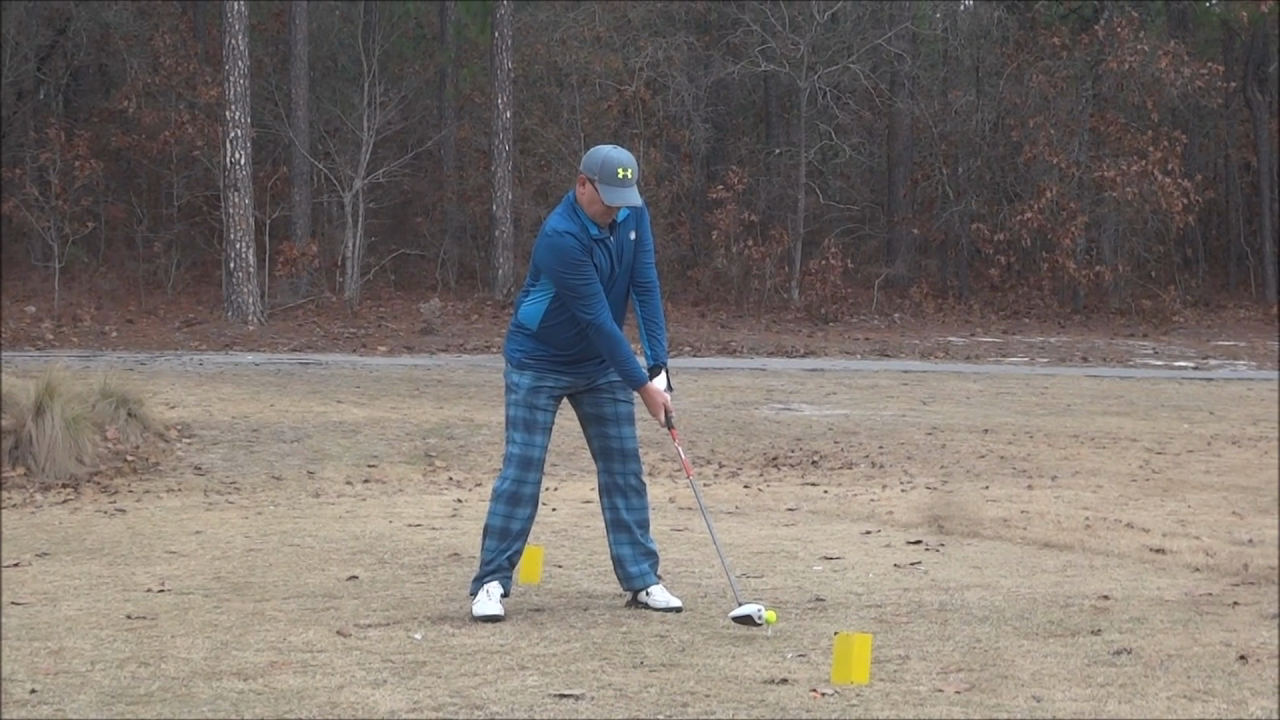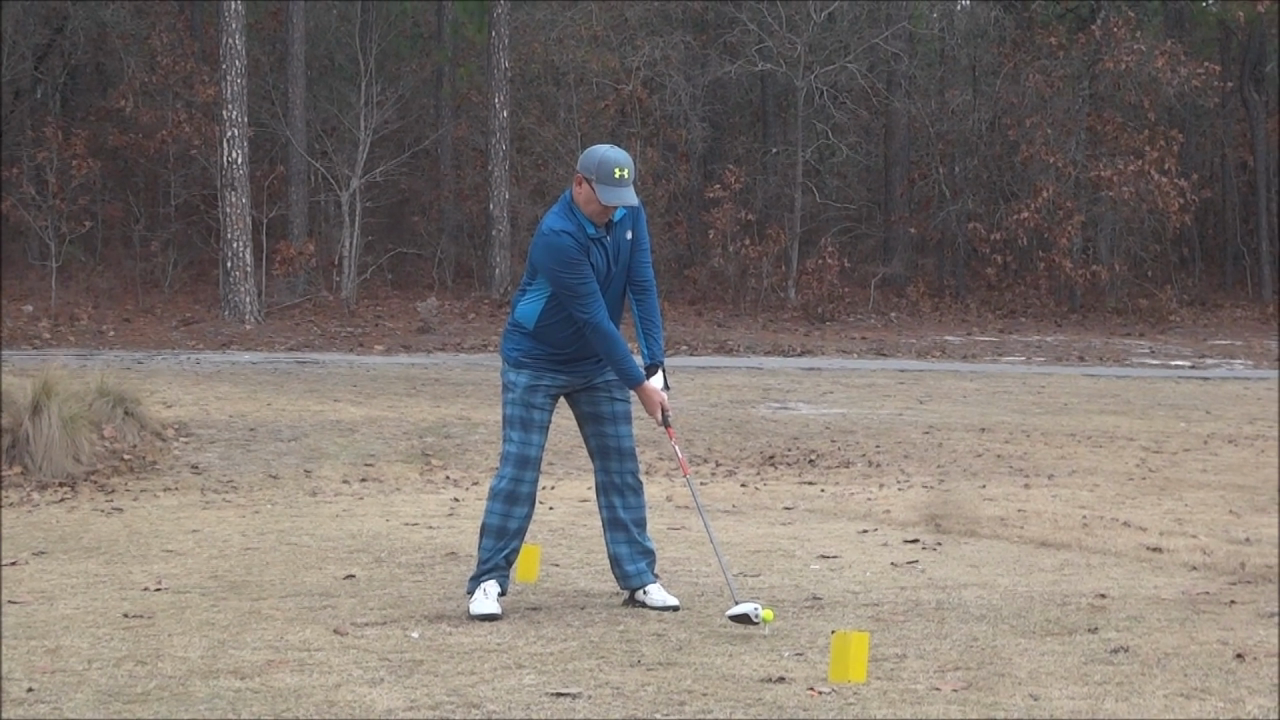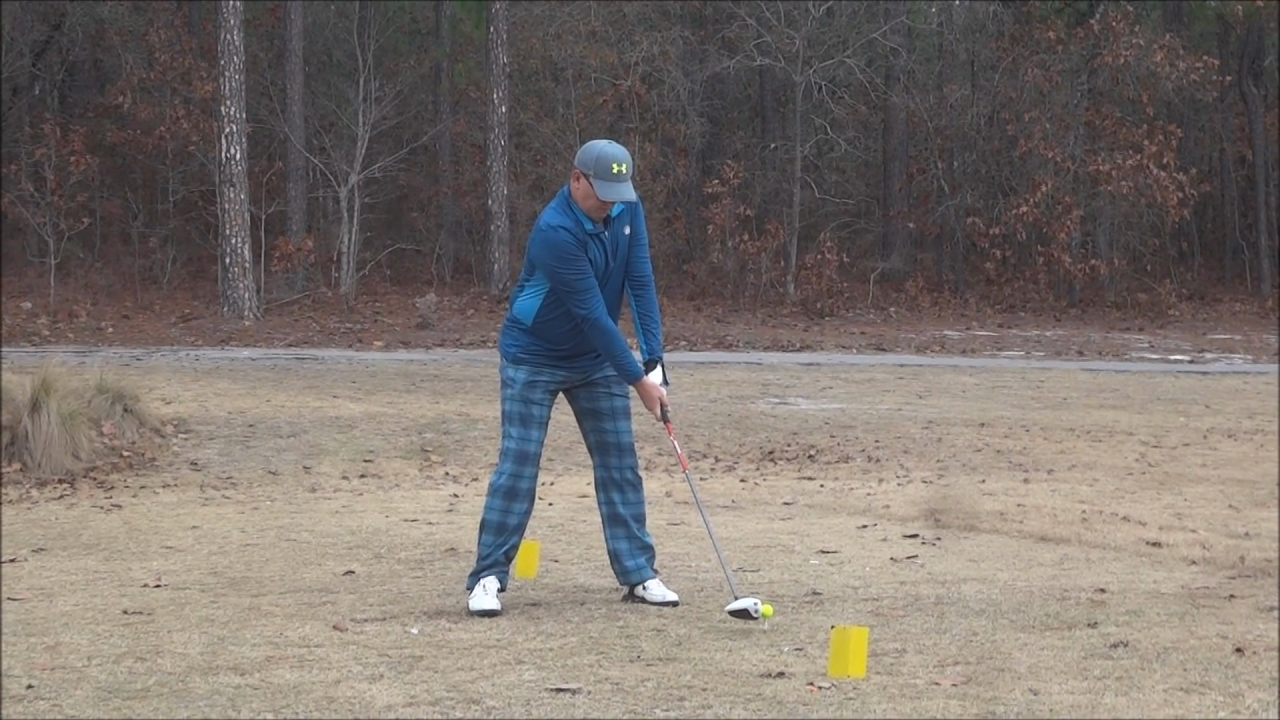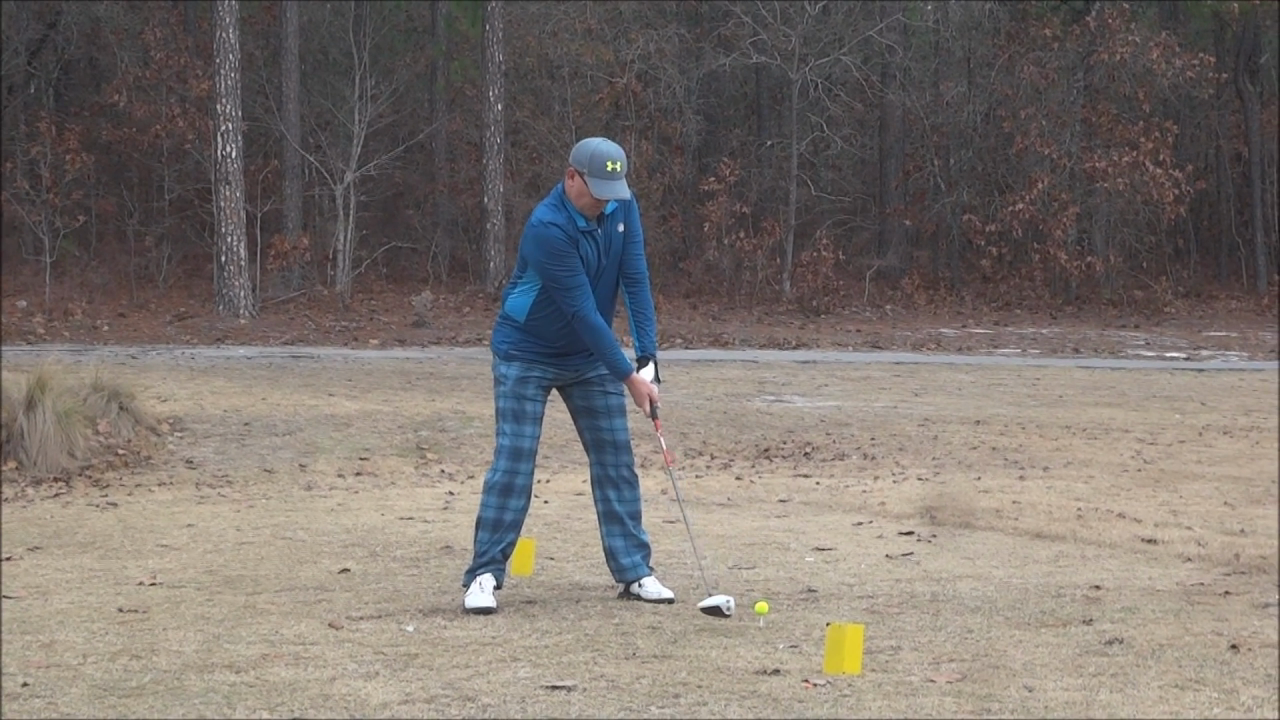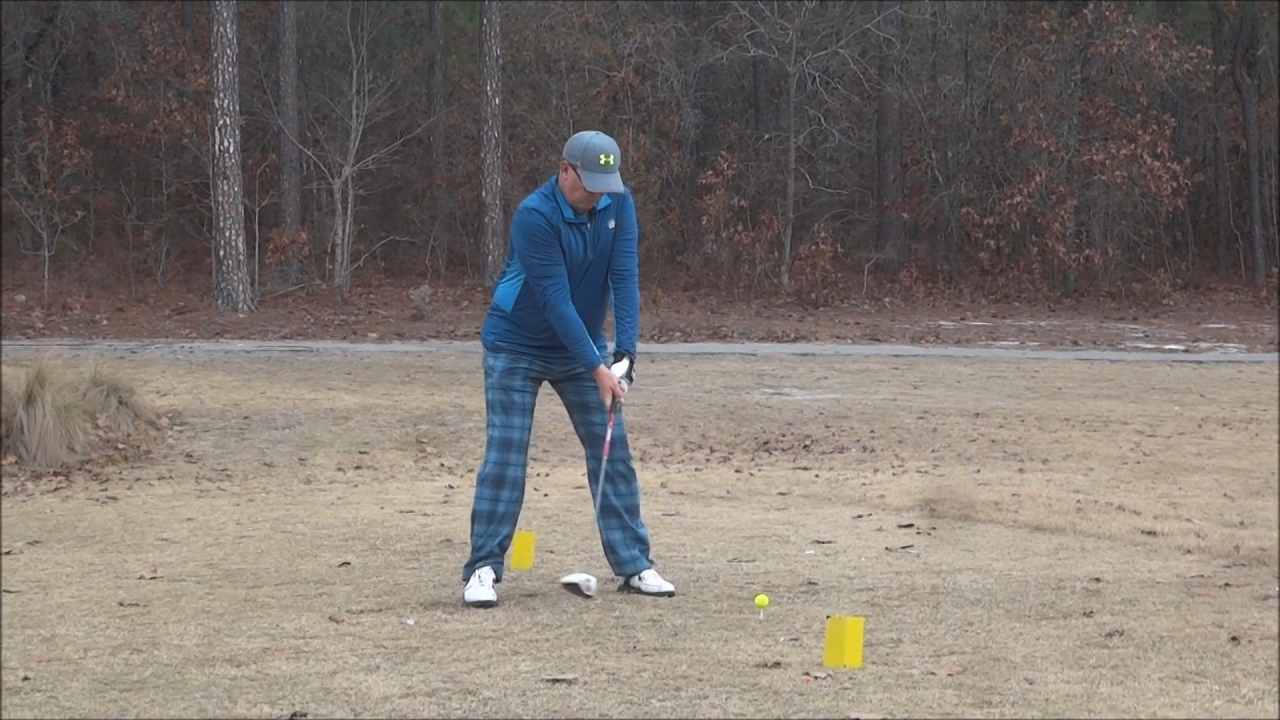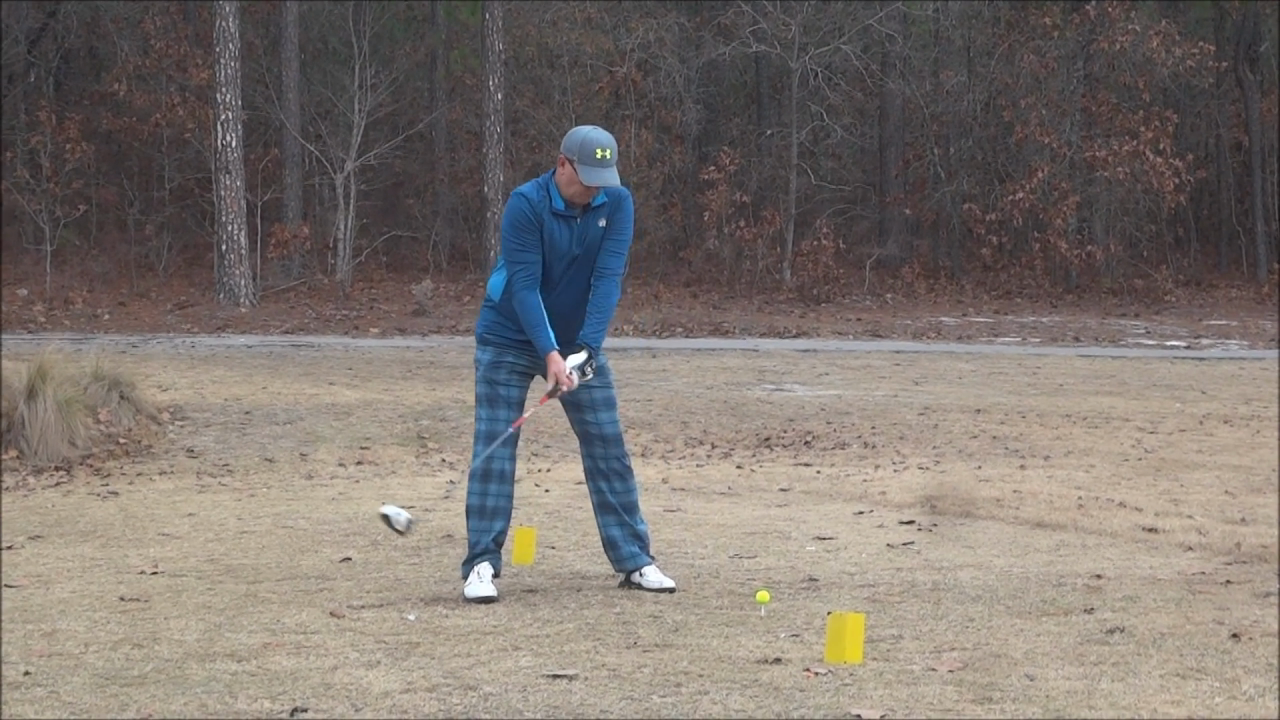
dt=0.5s
person 1, frame 1
left shoulder: (633, 213)
right shoulder: (560, 236)
left elbow: (646, 288)
right elbow: (597, 318)
left wrist: (659, 366)
right wrist: (642, 385)
left hip: (601, 362)
right hip: (538, 363)
left knee: (624, 470)
right knee: (521, 471)
left ankle: (642, 579)
right ankle: (491, 583)
person 1, frame 2
left shoulder: (629, 213)
right shoulder: (557, 235)
left elbow: (642, 288)
right elbow: (594, 318)
left wrist: (655, 364)
right wrist: (639, 384)
left hip: (598, 361)
right hip: (535, 362)
left knee: (621, 468)
right knee: (519, 469)
left ankle: (638, 578)
right ankle: (488, 582)
person 1, frame 3
left shoulder: (627, 209)
right shoulder: (555, 231)
left elbow: (641, 283)
right elbow: (592, 314)
left wrist: (654, 359)
right wrist: (638, 380)
left hip: (596, 357)
right hip: (533, 357)
left knee: (620, 463)
right knee: (518, 464)
left ankle: (638, 574)
right ankle: (487, 577)
person 1, frame 4
left shoulder: (622, 206)
right shoulder: (547, 227)
left elbow: (635, 281)
right elbow: (581, 311)
left wrist: (647, 355)
right wrist: (628, 376)
left hip: (590, 354)
right hip: (526, 354)
left knee: (616, 460)
right knee: (513, 461)
left ankle: (634, 571)
right ankle: (484, 575)
person 1, frame 5
left shoulder: (619, 203)
right shoulder: (535, 216)
left elbow: (625, 279)
right elbow: (555, 300)
left wrist: (625, 351)
right wrist: (598, 368)
left hip: (583, 346)
right hip: (516, 347)
left knee: (612, 453)
right knee: (505, 455)
left ankle: (633, 564)
right ankle: (482, 568)
person 1, frame 6
left shoulder: (617, 203)
right shoulder: (525, 204)
left elbow: (607, 280)
right elbow: (524, 285)
left wrist: (585, 348)
right wrist: (549, 354)
left hip: (578, 342)
right hip: (508, 340)
left knee: (607, 448)
right knee: (494, 449)
left ankle: (634, 561)
right ankle: (481, 564)
